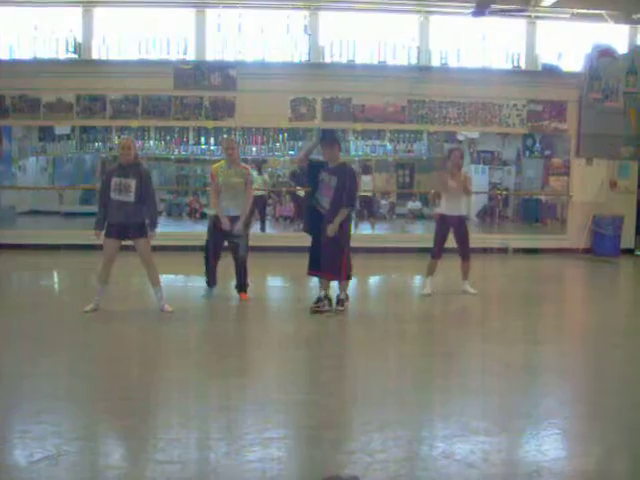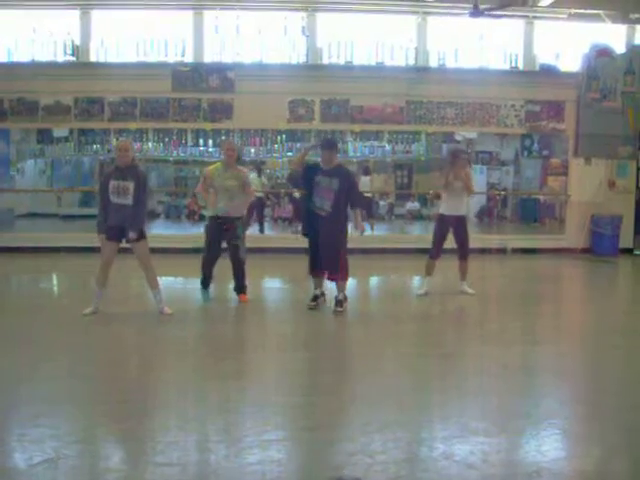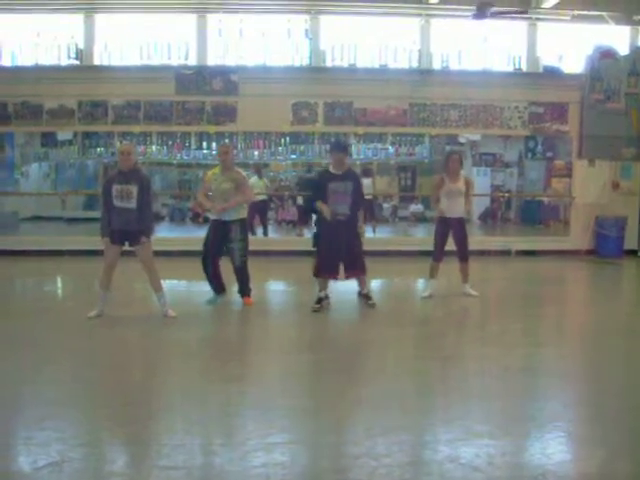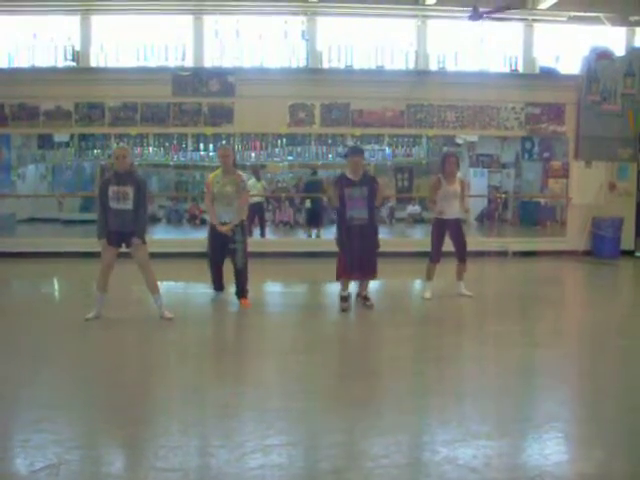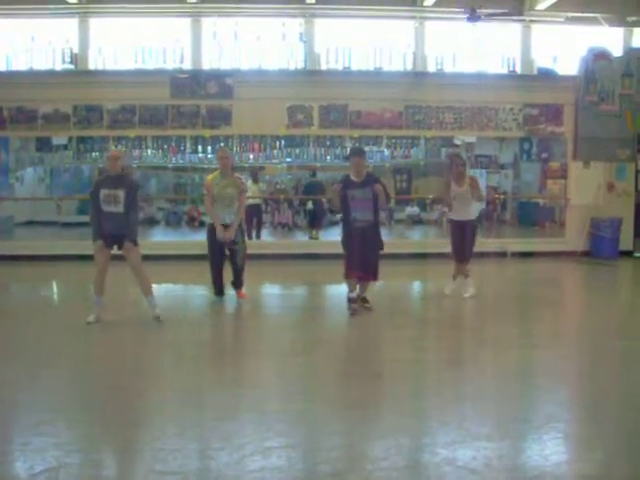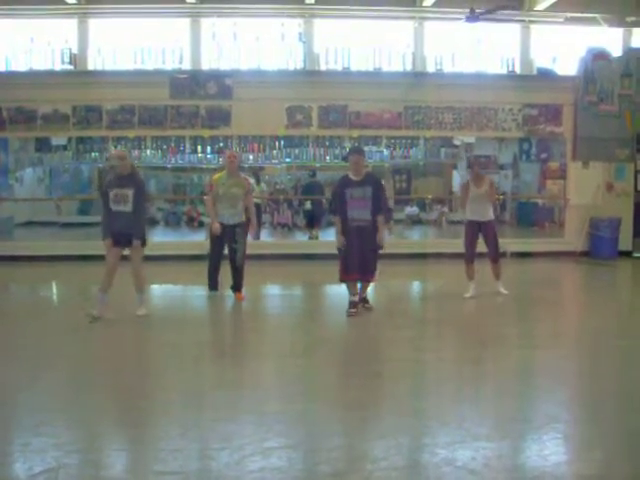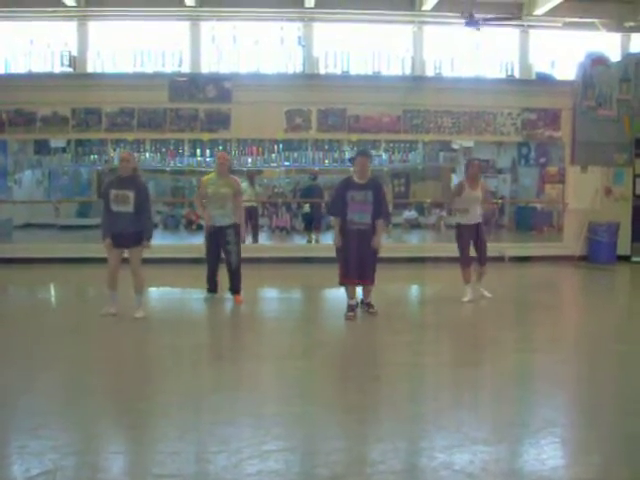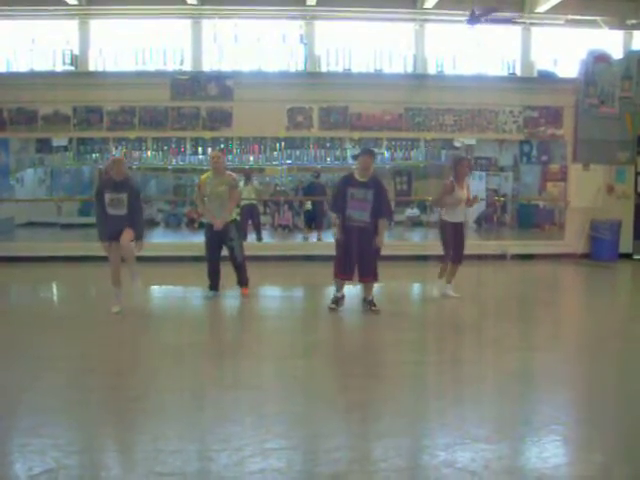
dt=0.4s
person 1, frame 1
left shoulder: (348, 172)
right shoulder: (322, 167)
left elbow: (348, 203)
right elbow: (302, 160)
left wrist: (335, 223)
right wrist: (315, 142)
left hip: (337, 224)
right hip: (320, 222)
left knee: (340, 260)
right knee: (319, 259)
left ankle: (342, 296)
right ankle: (324, 297)
person 1, frame 2
left shoulder: (345, 174)
right shoulder: (313, 169)
left elbow: (354, 199)
right elbow: (294, 168)
left wrist: (358, 220)
right wrist: (307, 150)
left hip: (336, 224)
right hip: (315, 222)
left knee: (338, 259)
right knee: (316, 258)
left ankle: (340, 297)
right ankle: (318, 292)
person 1, frame 3
left shoulder: (353, 176)
right shoulder: (322, 176)
left elbow: (359, 201)
right elbow: (316, 199)
left wrist: (360, 222)
right wrist: (323, 208)
left hip: (349, 225)
right hip: (328, 225)
left knee: (356, 258)
right knee: (325, 260)
left ankle: (364, 291)
right ankle: (322, 295)
person 1, frame 4
left shoulder: (370, 180)
right shoulder: (340, 181)
left elbow: (376, 203)
right elbow: (335, 206)
left wrist: (380, 196)
right wrist: (334, 197)
left hip: (367, 228)
right hip: (347, 228)
left knee: (368, 261)
right knee: (346, 261)
left ankle: (362, 293)
right ankle: (344, 294)
person 1, frame 5
left shoulder: (374, 181)
right shoulder: (344, 183)
left elbow: (383, 205)
right elbow: (338, 207)
left wrist: (380, 194)
right wrist: (336, 195)
left hip: (371, 230)
right hip: (351, 230)
left knee: (369, 263)
right knee: (352, 262)
left ankle: (362, 295)
right ankle: (352, 296)
person 1, frame 6
left shoulder: (374, 181)
right shoulder: (342, 183)
left elbow: (381, 209)
right elbow: (336, 211)
left wrist: (381, 230)
right wrist: (338, 233)
left hip: (369, 231)
right hip: (349, 231)
left knee: (368, 265)
right knee: (350, 265)
left ankle: (362, 295)
right ankle: (353, 299)
person 1, frame 7
left shoulder: (376, 186)
right shoulder: (344, 185)
left elbow: (382, 214)
right elbow: (336, 212)
left wrist: (378, 235)
right wrist: (336, 233)
left hip: (369, 235)
right hip: (348, 234)
left knee: (368, 269)
right knee: (348, 269)
left ankle: (366, 301)
right ankle: (351, 303)
person 1, frame 8
left shoulder: (377, 185)
right shoulder: (345, 181)
left elbow: (383, 213)
right elbow: (336, 208)
left wrist: (380, 235)
right wrist: (336, 227)
left hip: (368, 232)
right hip: (347, 230)
left knee: (369, 267)
right knee: (342, 263)
left ankle: (368, 299)
right ankle: (338, 295)
person 2, frame 1
left shoulder: (142, 173)
right shoulder: (111, 173)
left elbow: (150, 200)
right elbow: (103, 200)
left wrist: (153, 225)
right wrist: (99, 224)
left hip: (137, 223)
right hip: (115, 223)
left knee: (148, 261)
right knee: (107, 261)
left ankle: (162, 302)
right ankle: (96, 301)
person 2, frame 2
left shoulder: (139, 175)
right shoulder: (108, 176)
left elbow: (142, 204)
right elbow: (103, 204)
left wrist: (136, 228)
right wrist: (101, 228)
left hip: (134, 227)
right hip: (112, 226)
left knee: (147, 264)
right knee: (104, 264)
left ankle: (161, 305)
right ankle: (95, 305)
person 2, frame 3
left shoulder: (142, 179)
right shoulder: (111, 180)
left elbow: (147, 207)
right elbow: (106, 208)
left wrist: (147, 232)
right wrist: (104, 232)
left hip: (137, 229)
right hip: (116, 230)
left knee: (150, 267)
right knee: (108, 267)
left ankle: (165, 307)
right ankle: (100, 307)
person 2, frame 4
left shoulder: (138, 181)
right shoulder: (106, 182)
left elbow: (142, 209)
right elbow: (102, 210)
left wrist: (139, 234)
right wrist: (101, 234)
left hip: (133, 232)
right hip: (112, 231)
left knee: (146, 268)
right knee: (105, 268)
left ankle: (161, 309)
right ankle: (97, 309)
person 2, frame 5
left shoulder: (130, 184)
right shoulder: (99, 184)
left elbow: (133, 212)
right elbow: (94, 212)
left wrist: (130, 237)
right wrist: (96, 236)
left hip: (125, 233)
right hip: (105, 234)
left knee: (138, 268)
right knee: (100, 271)
left ankle: (154, 308)
right ankle: (98, 311)
person 2, frame 6
left shoulder: (138, 183)
right shoulder: (109, 184)
left elbow: (142, 211)
right elbow: (106, 211)
left wrist: (138, 235)
right wrist: (107, 235)
left hip: (134, 232)
right hip: (116, 232)
left knee: (137, 269)
right knee: (109, 269)
left ankle: (141, 304)
right ankle: (100, 308)
person 2, frame 7
left shoulder: (139, 185)
right shoulder: (110, 185)
left elbow: (146, 212)
right elbow: (106, 211)
left wrist: (147, 236)
right wrist: (105, 234)
left hip: (134, 233)
right hip: (115, 233)
left knee: (136, 269)
right knee: (112, 269)
left ankle: (139, 306)
right ankle: (112, 303)
person 2, frame 8
left shoulder: (131, 187)
right shoulder: (102, 186)
left elbow: (138, 212)
right elbow: (100, 213)
left wrist: (139, 236)
right wrist: (103, 237)
left hip: (128, 226)
right hip: (110, 229)
left knee: (125, 244)
right knee: (114, 265)
left ankle: (134, 274)
right ankle: (117, 301)
person 3, frame 1
left shoulder: (246, 170)
right shoulder: (216, 169)
left elbow: (249, 197)
right elbow: (213, 196)
left wrist: (242, 220)
right wrist: (222, 218)
left hip: (239, 218)
right hip: (219, 217)
left knee: (240, 255)
right knee: (212, 252)
left ankle: (242, 289)
right ankle: (211, 284)
person 3, frame 2
left shoulder: (242, 173)
right shoulder: (211, 171)
left elbow: (250, 196)
right elbow: (201, 191)
left wrist: (237, 208)
right wrist: (214, 205)
left hip: (236, 219)
right hip: (216, 217)
left knee: (238, 256)
right knee: (211, 253)
left ankle: (241, 290)
right ankle: (204, 286)
person 3, frame 3
left shoulder: (238, 175)
right shoulder: (211, 175)
left elbow: (249, 196)
right elbow: (200, 195)
left wrist: (226, 206)
right wrist: (212, 206)
left hip: (237, 221)
right hip: (217, 221)
left knee: (239, 259)
right knee: (209, 258)
left ankle: (245, 293)
right ankle: (218, 290)
person 3, frame 4
left shoulder: (240, 178)
right shoulder: (212, 178)
left elbow: (244, 203)
right elbow: (208, 203)
left wrist: (232, 224)
right wrist: (217, 224)
left hip: (237, 224)
right hip: (217, 224)
left knee: (240, 261)
right knee: (215, 260)
left ankle: (242, 295)
right ankle: (218, 289)
person 3, frame 5
left shoulder: (239, 181)
right shoulder: (210, 180)
left elbow: (242, 206)
right elbow: (208, 205)
left wrist: (232, 228)
right wrist: (218, 228)
left hip: (235, 224)
right hip: (216, 225)
left knee: (239, 258)
right knee: (216, 261)
left ankle: (238, 286)
right ankle: (218, 293)
person 3, frame 6
left shoulder: (245, 181)
right shoulder: (216, 179)
left elbow: (250, 204)
right elbow: (209, 202)
left wrist: (253, 224)
right wrist: (214, 222)
left hip: (238, 224)
right hip: (219, 223)
left knee: (238, 258)
right knee: (214, 257)
left ankle: (237, 289)
right ankle: (212, 288)
person 3, frame 7
left shoulder: (234, 182)
right shoulder: (206, 181)
left elbow: (240, 206)
right elbow: (198, 201)
left wrist: (242, 228)
right wrist: (203, 215)
left hip: (230, 225)
right hip: (212, 226)
left knee: (233, 260)
right knee: (212, 260)
left ankle: (236, 291)
right ankle: (212, 290)
person 3, frame 8
left shoulder: (231, 178)
right shoulder: (204, 180)
left elbow: (233, 201)
right elbow: (199, 201)
left wrist: (222, 220)
right wrist: (211, 218)
left hip: (229, 221)
right hip: (211, 223)
left knee: (237, 255)
right knee: (212, 257)
left ankle: (244, 284)
right ankle: (213, 287)
person 4, frame 1
left shoulder: (465, 176)
right shoulder: (444, 175)
left elbow: (468, 191)
right elbow: (442, 188)
left wrist: (460, 178)
right wrist: (449, 172)
left hip: (460, 217)
right hip: (444, 216)
left knee: (465, 252)
right knee: (436, 251)
left ankle: (465, 284)
right ankle: (428, 284)
person 4, frame 2
left shoulder: (466, 176)
right shoulder: (447, 174)
left elbow: (470, 191)
right elbow: (444, 188)
left wrist: (462, 177)
right wrist: (453, 176)
left hip: (460, 217)
right hip: (444, 216)
left knee: (464, 252)
right knee: (435, 251)
left ankle: (463, 284)
right ankle: (426, 284)
person 4, frame 3
left shoulder: (465, 180)
right shoulder: (441, 180)
left elbow: (468, 198)
right elbow: (434, 200)
left wrist: (468, 207)
right wrist: (438, 208)
left hip: (459, 219)
right hip: (443, 219)
left knee: (464, 254)
right knee: (437, 253)
left ankle: (466, 286)
right ankle: (430, 287)
person 4, frame 4
left shoulder: (461, 182)
right shoulder: (438, 182)
left elbow: (462, 199)
right elbow: (430, 201)
left wrist: (465, 208)
right wrist: (436, 209)
left hip: (455, 220)
right hip: (440, 220)
left knee: (463, 254)
right knee: (435, 255)
left ankle: (460, 286)
right ankle: (428, 287)
person 4, frame 5
left shoulder: (471, 180)
right shoulder: (449, 183)
left elbow: (481, 198)
right elbow: (447, 204)
left wrist: (475, 194)
right wrist: (449, 202)
left hip: (470, 220)
right hip: (455, 221)
left knee: (466, 254)
right knee: (459, 255)
left ankle: (453, 281)
right ankle: (470, 285)
person 4, frame 6
left shoulder: (489, 182)
right shoulder: (466, 185)
left elbow: (492, 199)
right elbow: (462, 205)
left wrist: (490, 194)
right wrist: (464, 200)
left hip: (488, 221)
right hip: (471, 221)
left knee: (494, 254)
right knee: (469, 255)
left ankle: (499, 284)
right ankle: (471, 287)
person 4, frame 7
left shoulder: (482, 186)
right shoulder: (461, 186)
right elbow: (450, 204)
left wrist: (485, 211)
right wrist: (459, 209)
left hip: (477, 224)
right hip: (463, 225)
left knee: (482, 256)
right knee: (465, 258)
left ankle: (479, 286)
right ankle: (468, 290)
person 4, frame 8
left shoulder: (466, 184)
right shoulder: (450, 184)
right elbow: (437, 202)
left wrist: (473, 201)
right wrist: (451, 203)
left hip: (459, 223)
right hip: (447, 223)
left knee: (457, 256)
right knee: (449, 255)
left ankle: (447, 286)
right ankle: (440, 284)
